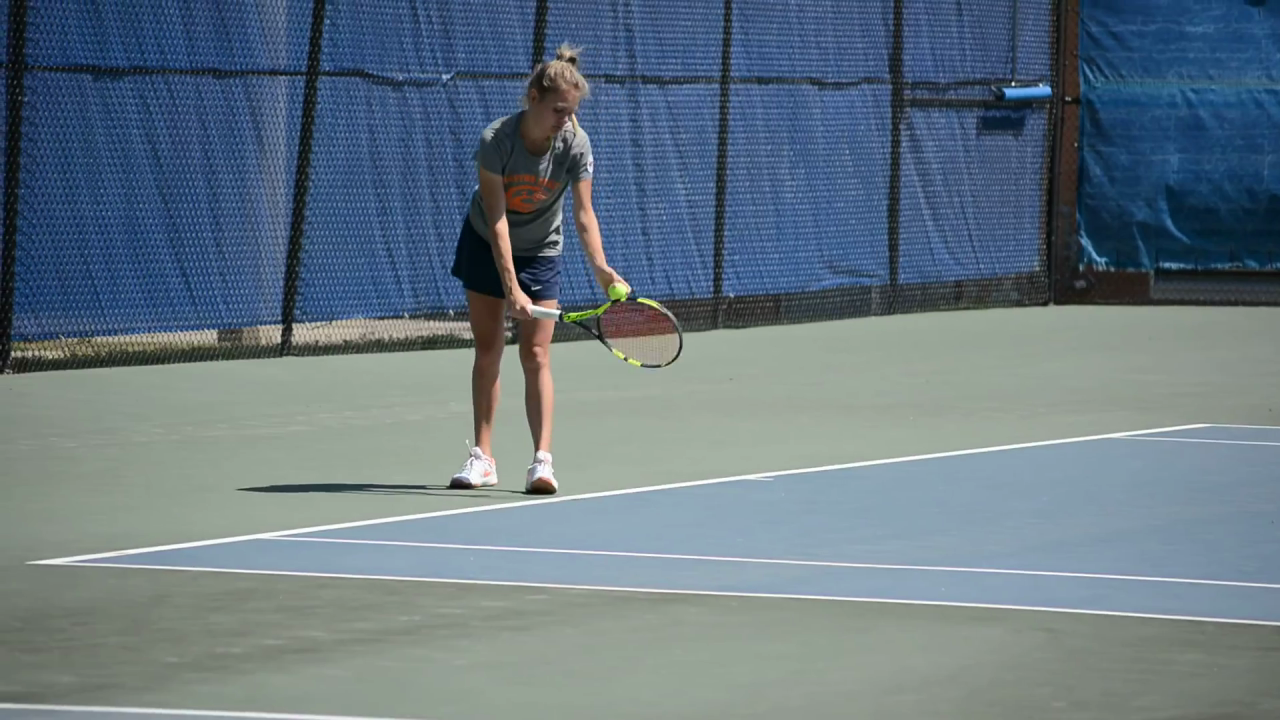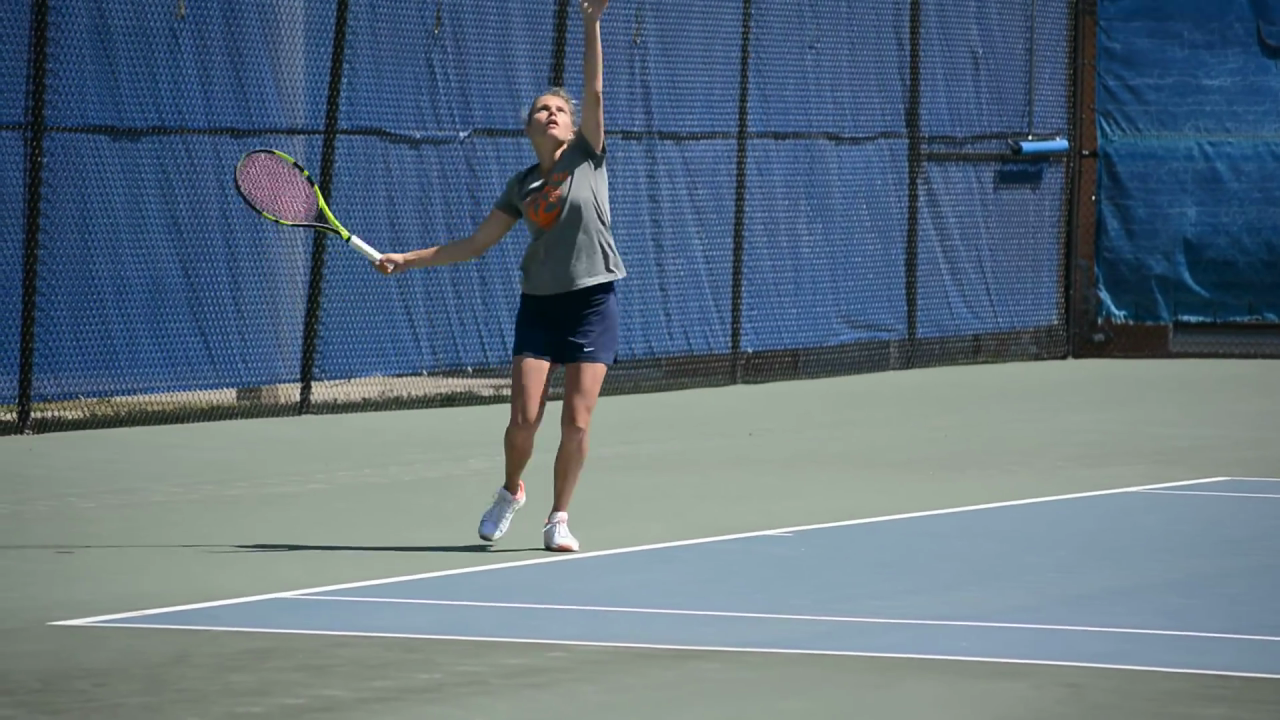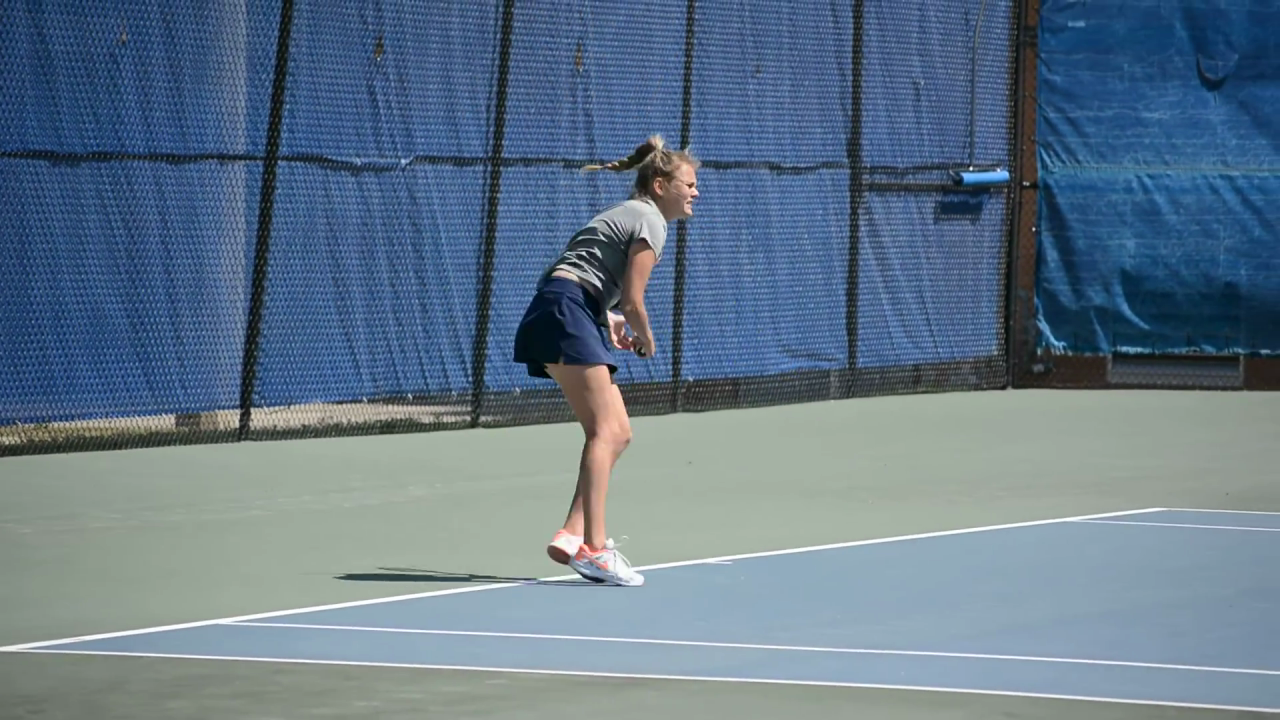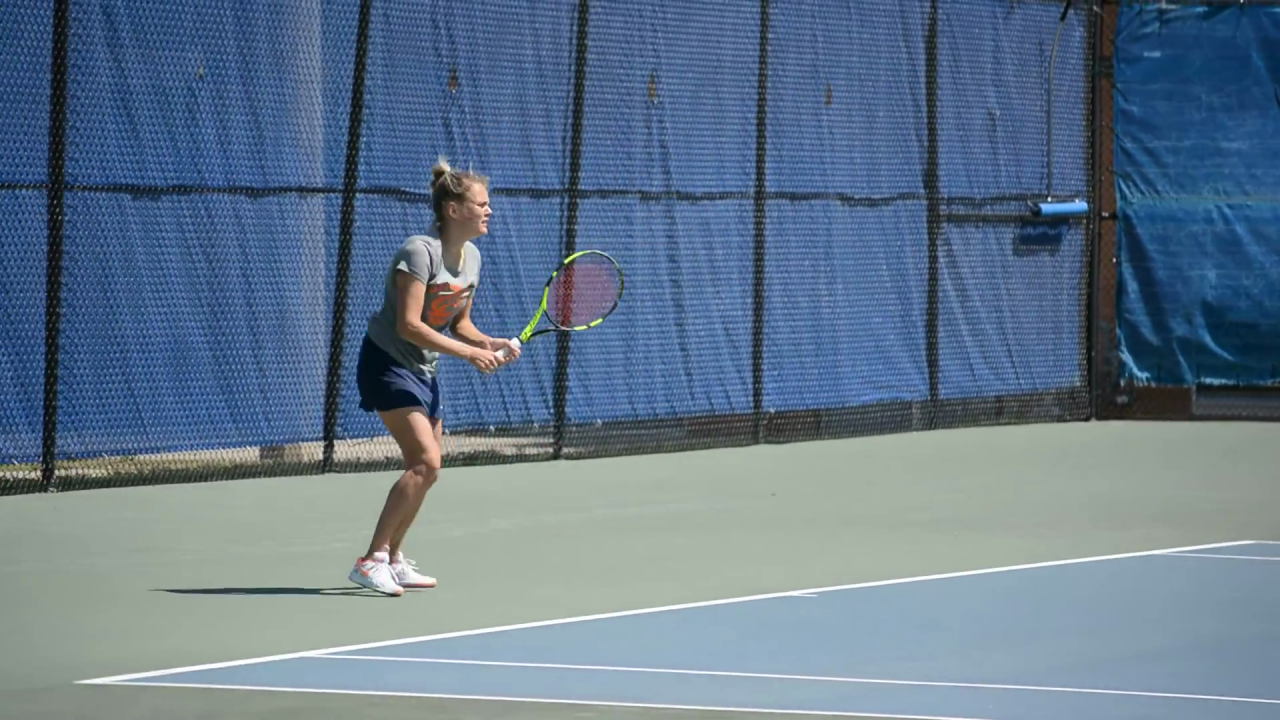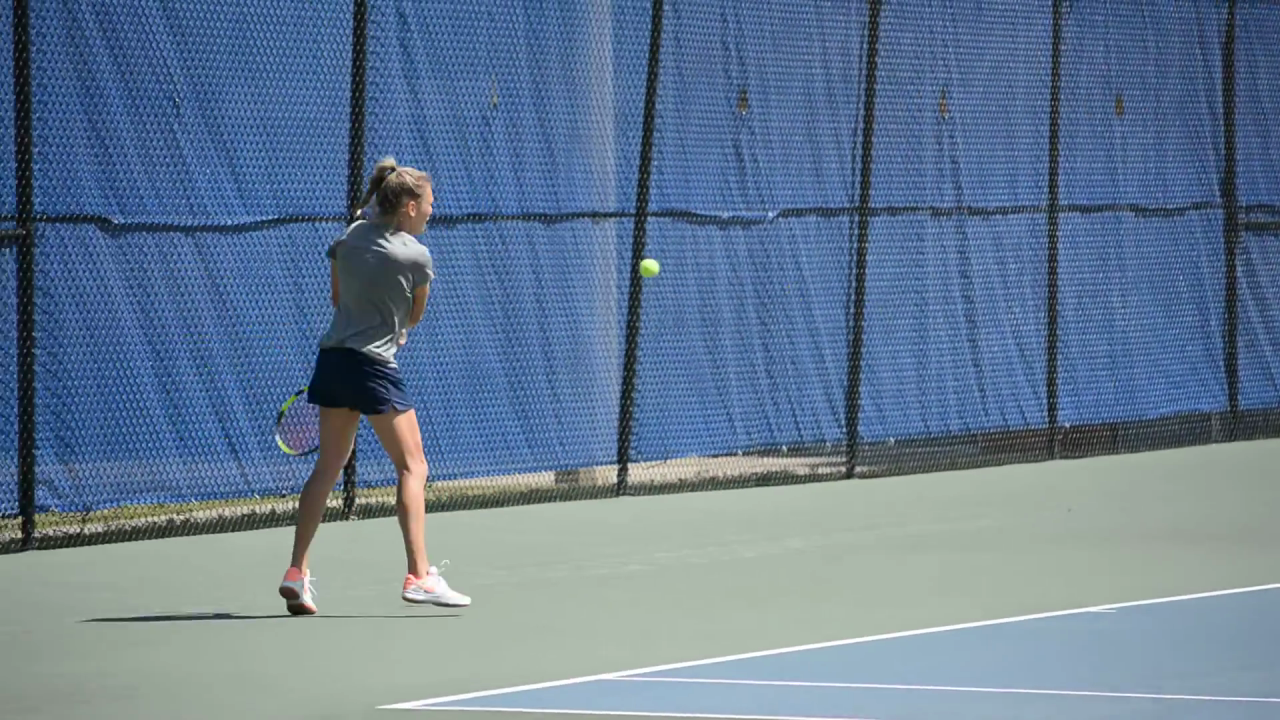
dt=1s
person 1, frame 1
left shoulder: (575, 144)
right shoulder: (495, 139)
left elbow: (583, 211)
right elbow: (495, 217)
left wrist: (601, 265)
right wrist: (511, 286)
left hip: (540, 254)
right hip: (487, 247)
left knee: (535, 355)
right knee: (487, 350)
left ankle: (541, 459)
right ankle: (482, 456)
person 1, frame 2
left shoulder: (588, 157)
right shoulder: (521, 186)
left elbow: (594, 91)
right elbow: (475, 245)
right wrist: (407, 259)
left hip: (592, 303)
right hip: (541, 305)
left knee: (578, 420)
right knee: (525, 418)
left ankle: (558, 519)
right ankle: (511, 491)
person 1, frame 3
left shoulder: (627, 216)
right shoulder: (649, 220)
right elbow: (632, 300)
left wrist: (607, 320)
right wrist: (647, 341)
left hip: (553, 315)
right hip: (565, 311)
left knee: (618, 432)
right knee: (607, 432)
left ankle: (575, 536)
right ankle: (592, 546)
person 1, frame 4
left shoulder: (469, 255)
right shoulder: (418, 251)
left elbow: (458, 325)
right elbow: (408, 324)
left wrist: (493, 344)
right wrist: (470, 354)
left hip: (419, 367)
right hip: (387, 363)
left knee: (426, 467)
right knee: (425, 463)
left ankle: (390, 559)
right ankle: (373, 557)
person 1, frame 5
left shoulder: (352, 236)
right shoulder: (417, 256)
right elbow: (415, 316)
left hip: (334, 360)
right hip: (371, 367)
left knee: (327, 471)
right knee: (412, 468)
left ankle: (298, 573)
right ankle: (418, 576)
